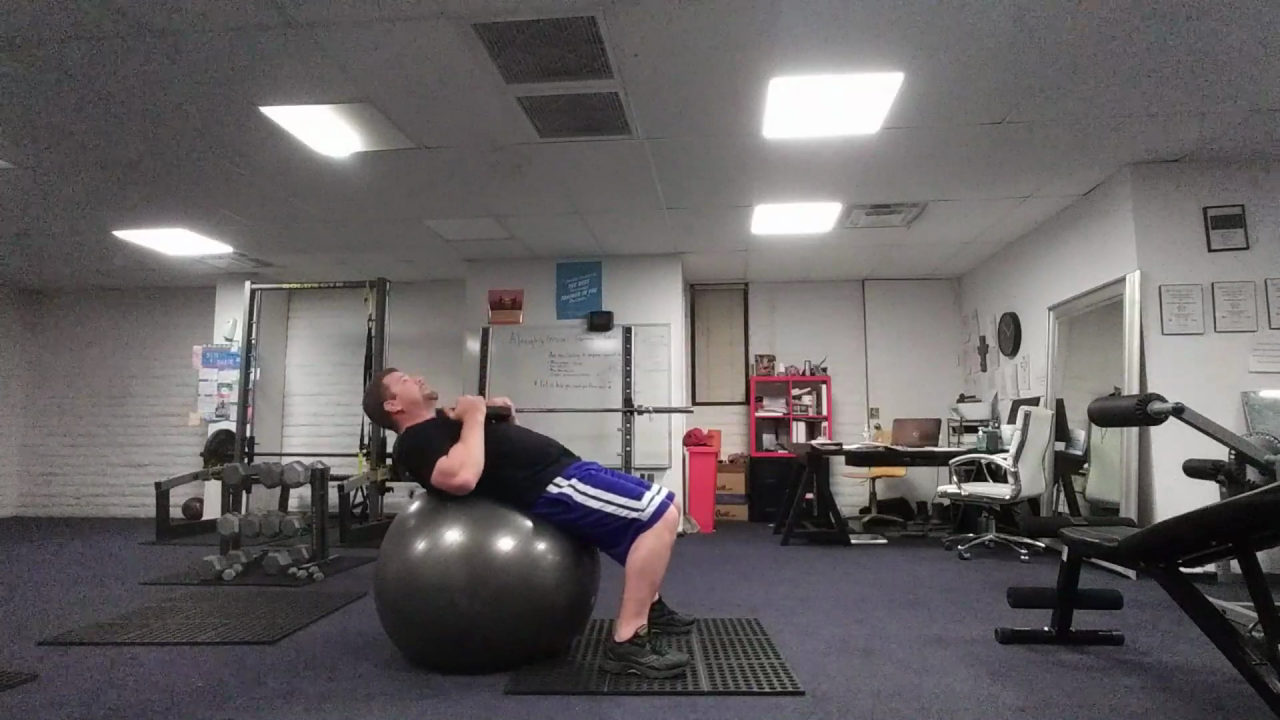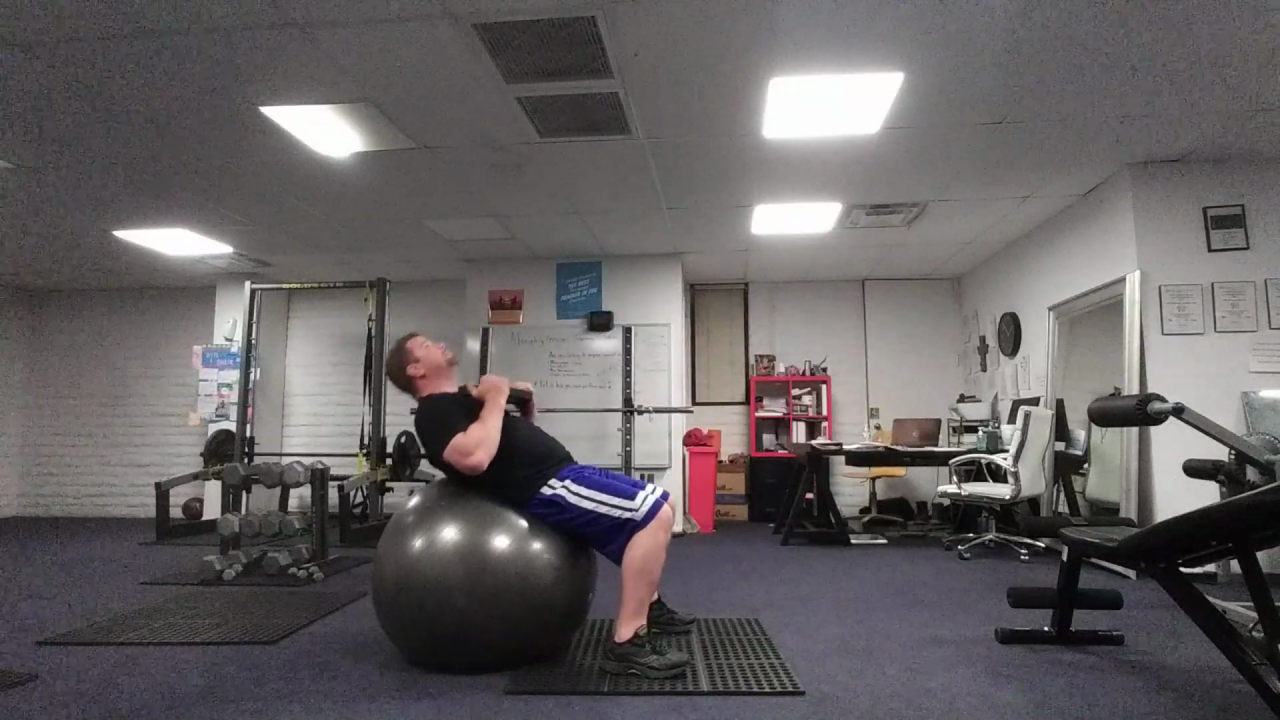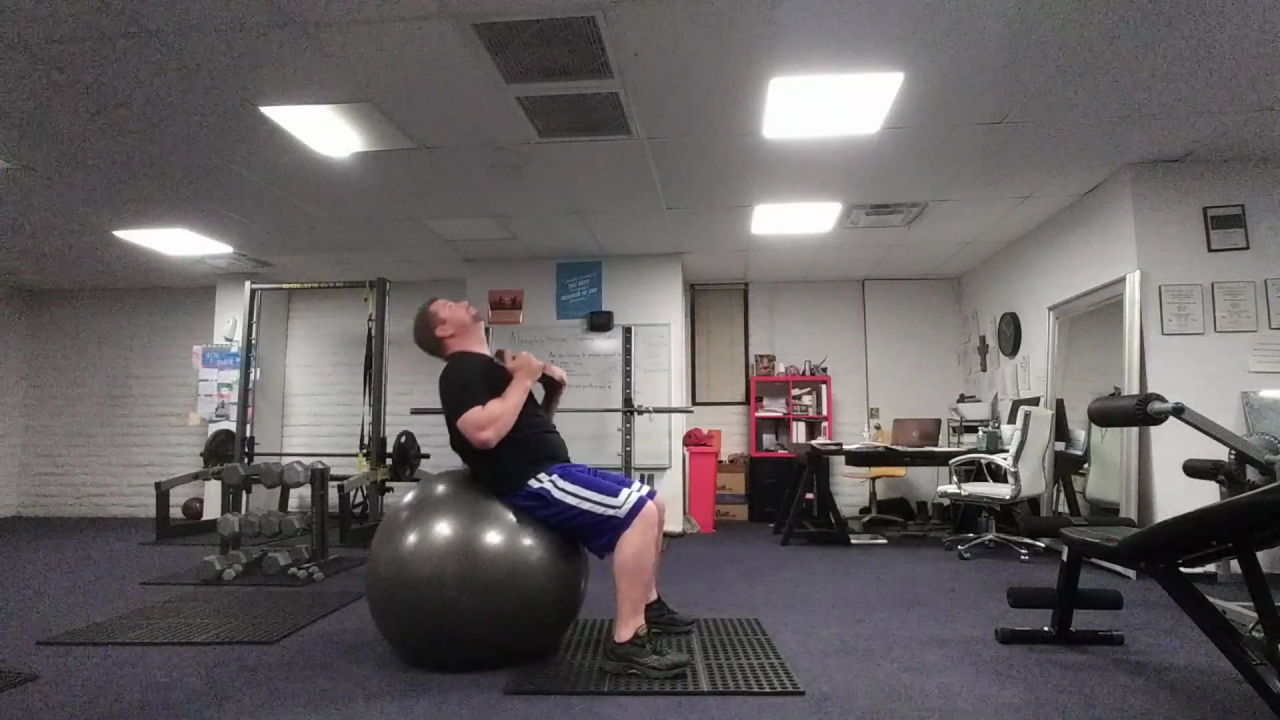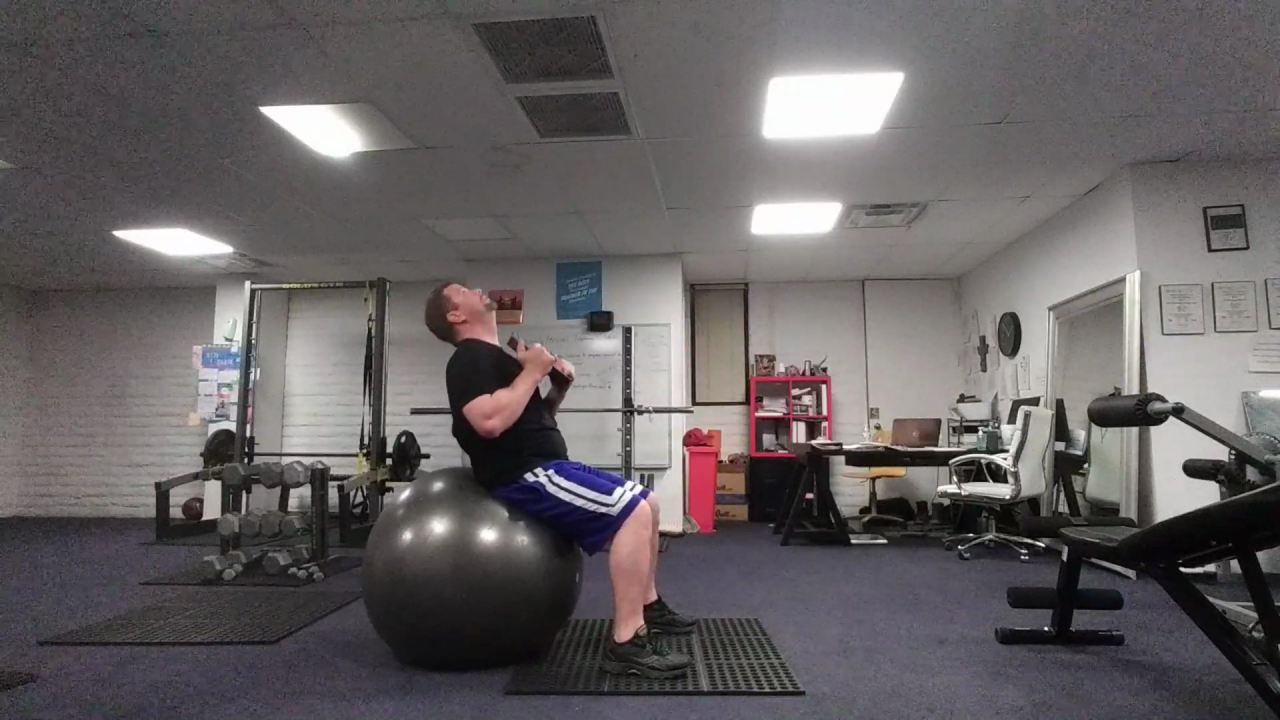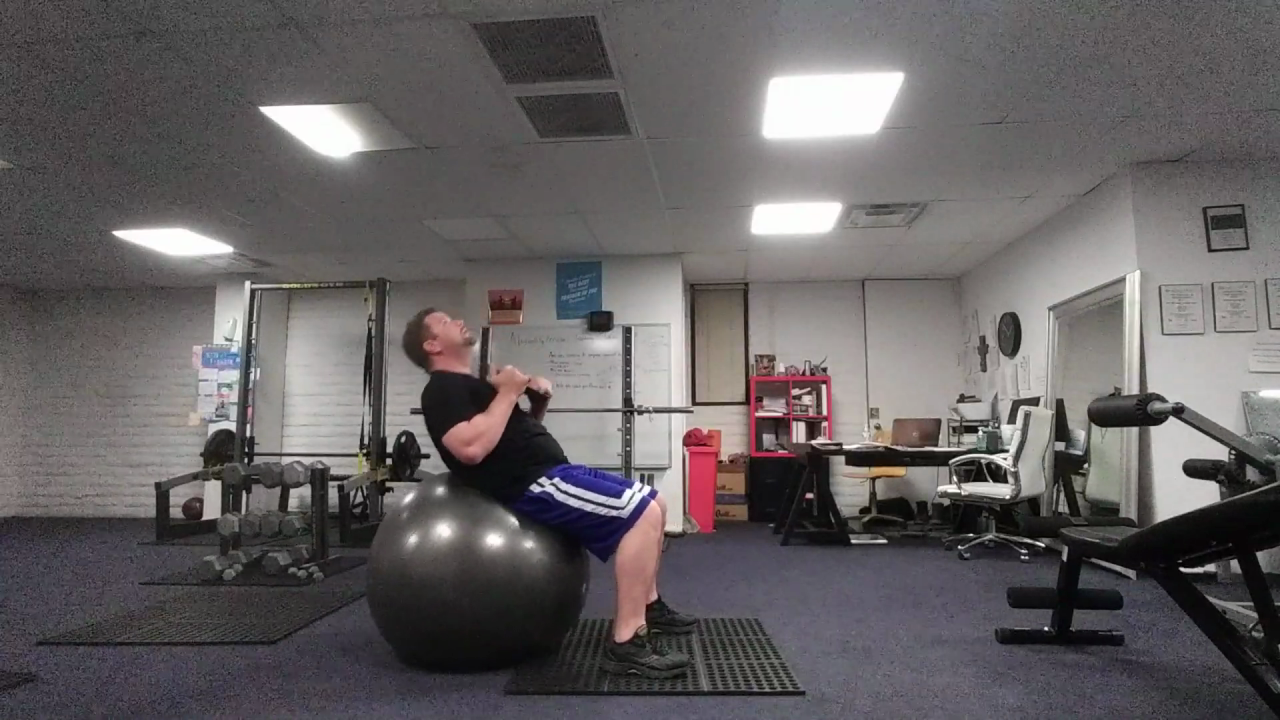
dt=0.4s
person 1, frame 1
left shoulder: (439, 428)
right shoulder: (416, 442)
right elbow: (462, 478)
left wrist: (506, 419)
right wrist: (474, 416)
left hip: (561, 471)
right hip: (552, 484)
left knee: (658, 511)
right knee: (662, 516)
left ankle: (649, 607)
right ankle: (627, 643)
person 1, frame 2
left shoulder: (455, 403)
right shoulder: (434, 412)
right elbow: (475, 457)
left wrist: (526, 407)
right wrist: (495, 398)
left hip: (559, 475)
right hip: (548, 487)
left knee: (651, 510)
right knee: (656, 515)
left ankle: (649, 607)
right ankle: (627, 643)
person 1, frame 3
left shoulder: (485, 367)
right shoulder: (462, 372)
right elbow: (485, 432)
left wrist: (553, 392)
right wrist: (522, 378)
left hip: (550, 472)
right hip: (533, 482)
left knee: (648, 507)
right knee: (641, 513)
left ankle: (649, 606)
right ankle: (627, 644)
person 1, frame 4
left shoulder: (492, 356)
right shoulder: (471, 359)
right elbow: (490, 421)
left wrist: (559, 387)
right wrist: (533, 372)
left hip: (545, 468)
right hip: (526, 477)
left knee: (647, 505)
right knee: (633, 514)
left ankle: (649, 606)
right ankle: (628, 644)
person 1, frame 5
left shoulder: (464, 385)
right shoulder: (444, 390)
right elbow: (471, 447)
left wrist: (537, 404)
right wrist: (508, 393)
left hip: (548, 473)
right hip: (533, 486)
left knee: (651, 506)
right knee: (644, 515)
left ankle: (650, 607)
right ankle: (627, 644)
